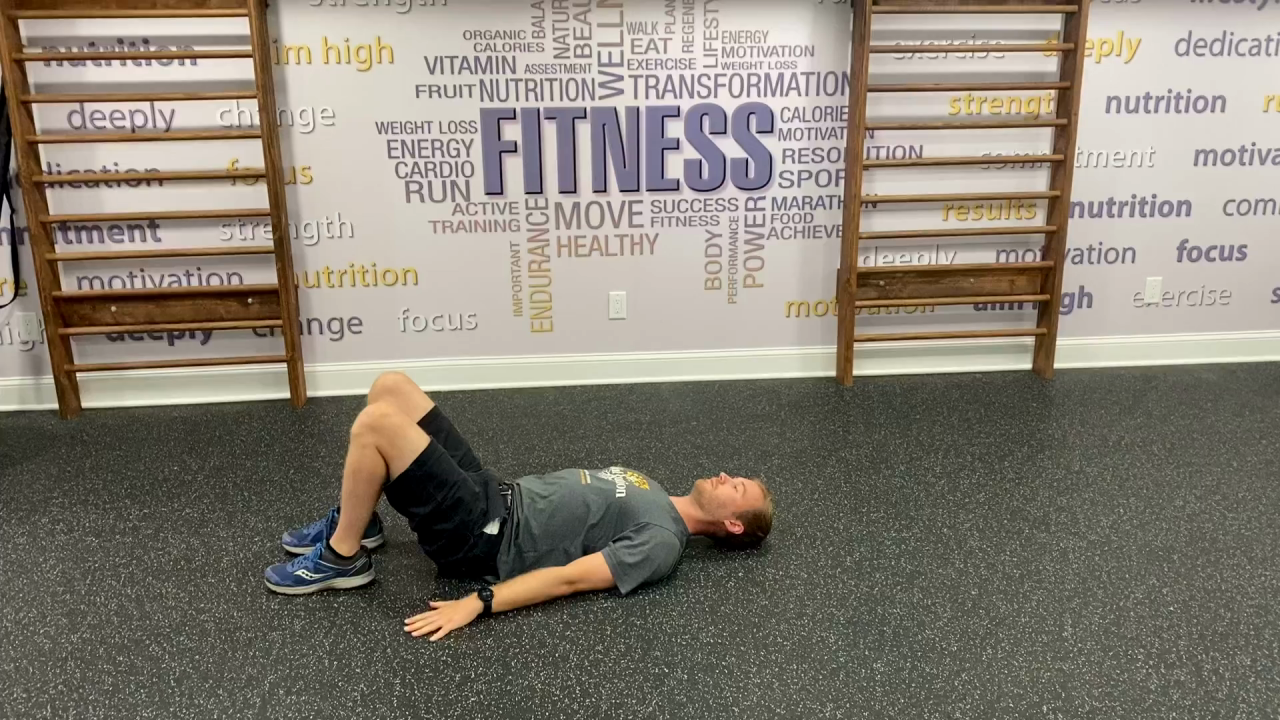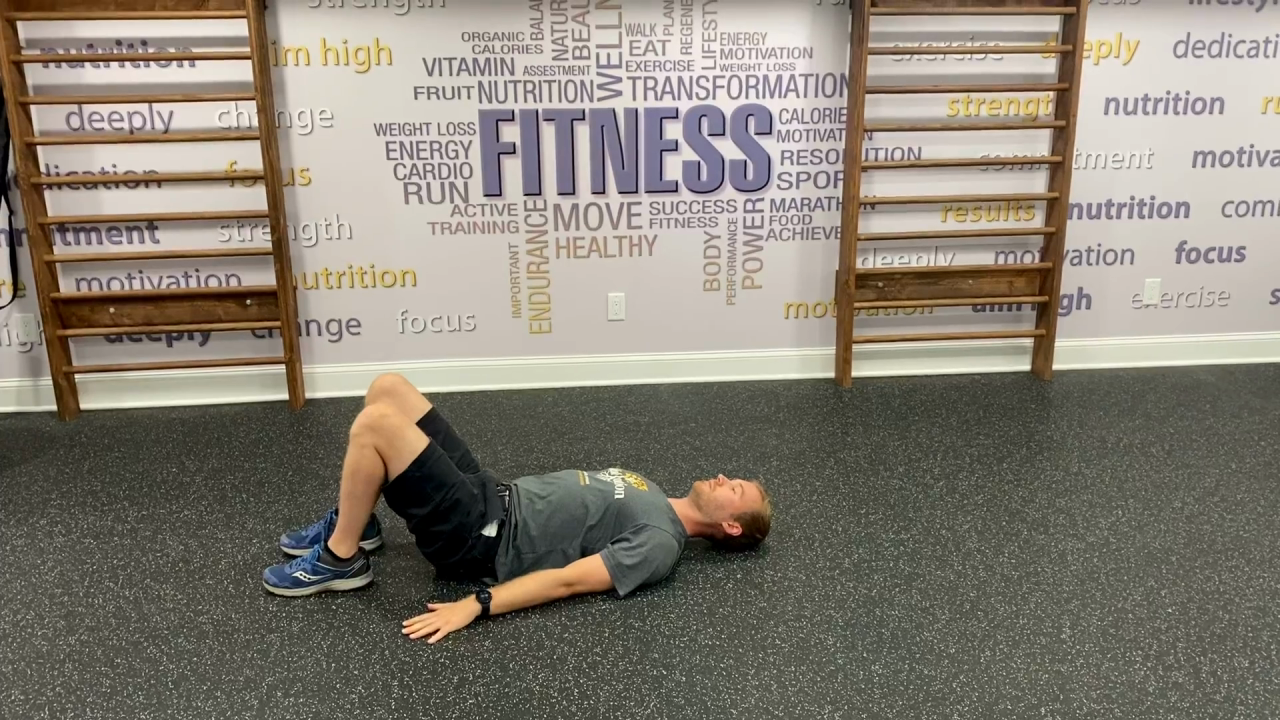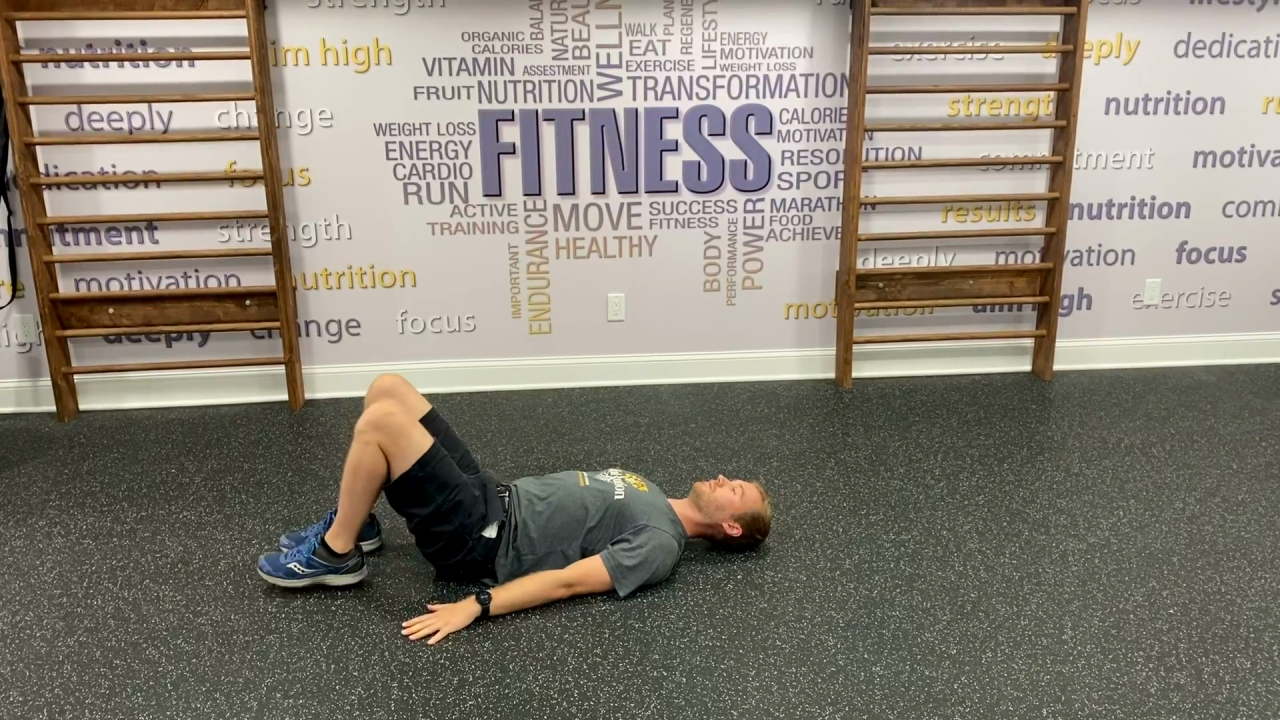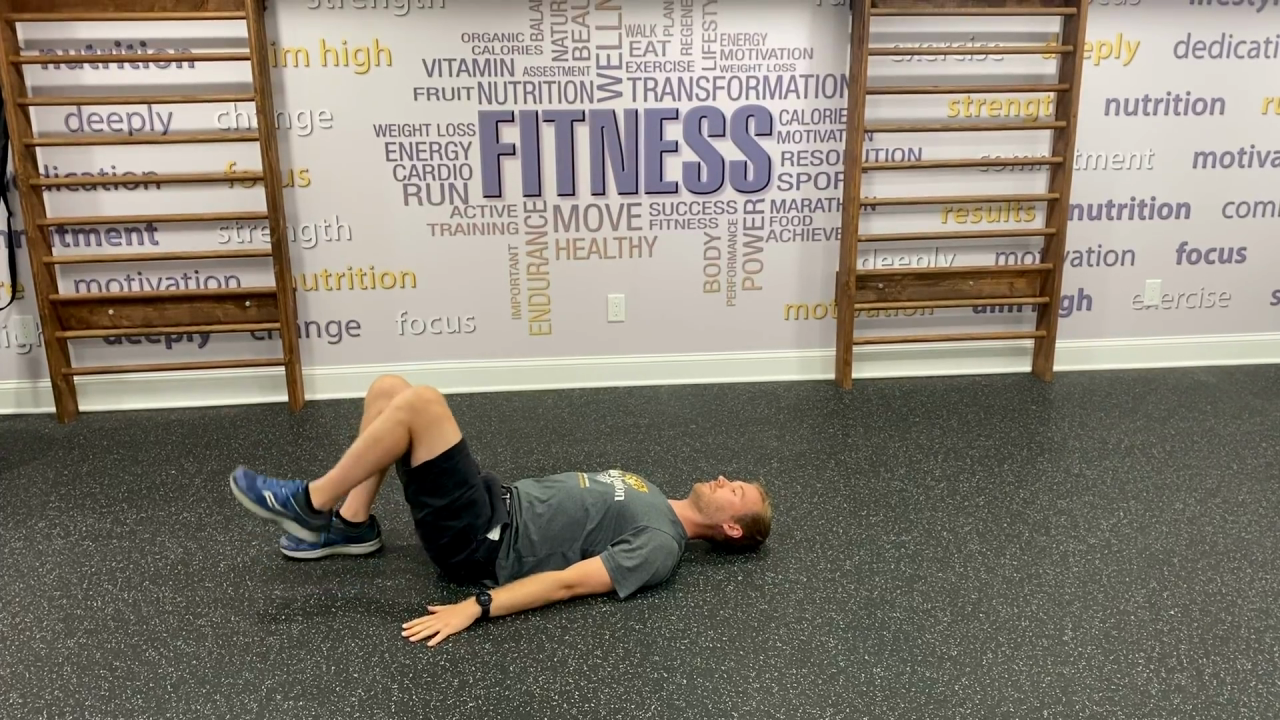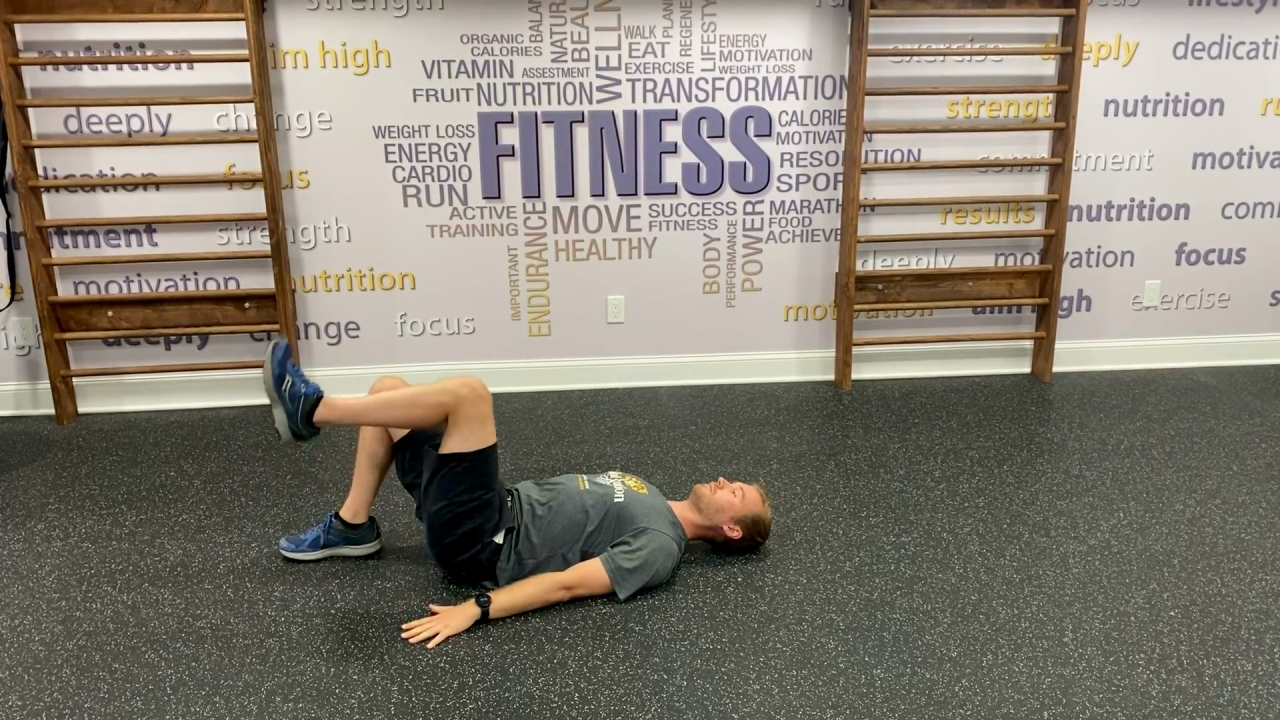
dt=0.4s
person 1, frame 1
left shoulder: (660, 541)
right shoulder: (651, 494)
left elbow: (570, 578)
left wrist: (478, 602)
left hip: (480, 538)
right hip: (495, 497)
left knee: (376, 423)
right knee: (391, 387)
left ankle: (342, 557)
right ankle: (355, 521)
person 1, frame 2
left shoulder: (659, 543)
right shoulder: (648, 494)
left elbow: (567, 581)
left wrist: (476, 605)
left hip: (477, 540)
right hip: (492, 498)
left knee: (374, 426)
right knee: (387, 389)
left ankle: (339, 560)
right ankle: (354, 523)
person 1, frame 3
left shoulder: (658, 544)
right shoulder: (649, 497)
left elbow: (569, 580)
left wrist: (476, 605)
left hip: (477, 541)
right hip: (492, 499)
left knee: (382, 423)
right knee: (388, 389)
left ankle: (334, 553)
right ankle: (355, 524)
person 1, frame 4
left shoulder: (659, 545)
right shoulder: (647, 497)
left elbow: (568, 583)
left wrist: (474, 607)
left hip: (478, 543)
right hip: (497, 503)
left knee: (423, 401)
right knee: (387, 389)
left ankle: (311, 503)
right ankle: (351, 525)
person 1, frame 5
left shoulder: (659, 546)
right shoulder: (648, 497)
left elbow: (567, 584)
left wrist: (475, 608)
left hip: (478, 546)
right hip: (501, 509)
left knee: (470, 392)
right knee: (387, 389)
left ankle: (311, 410)
right ankle: (351, 527)
